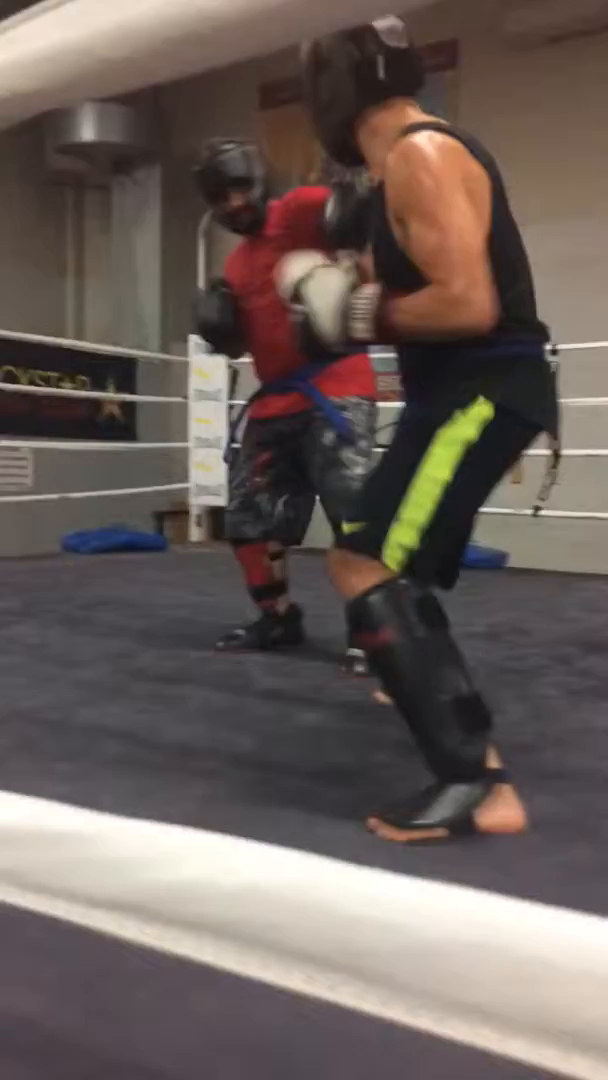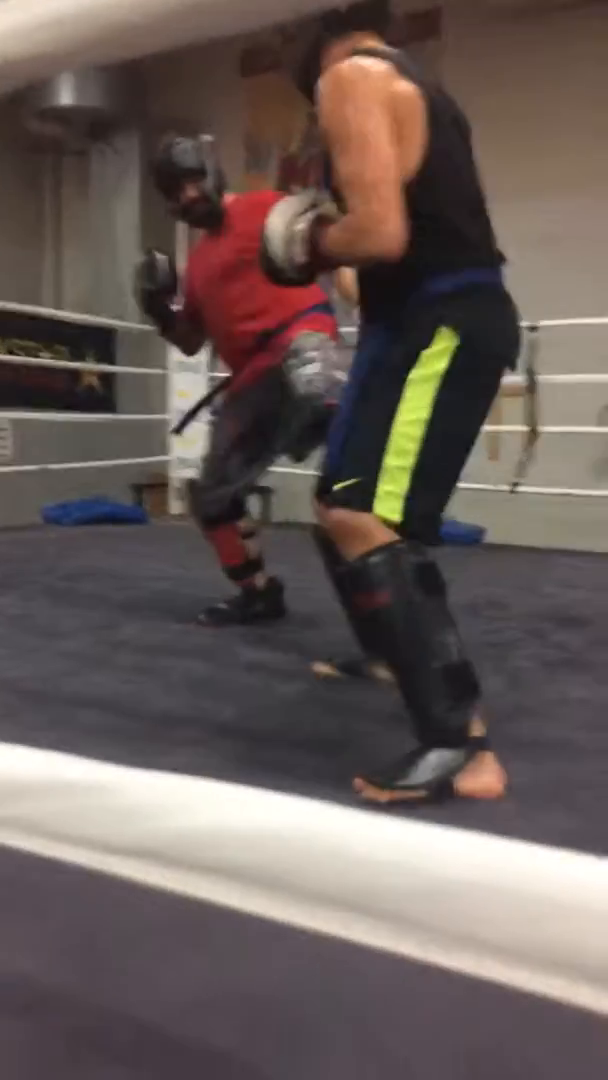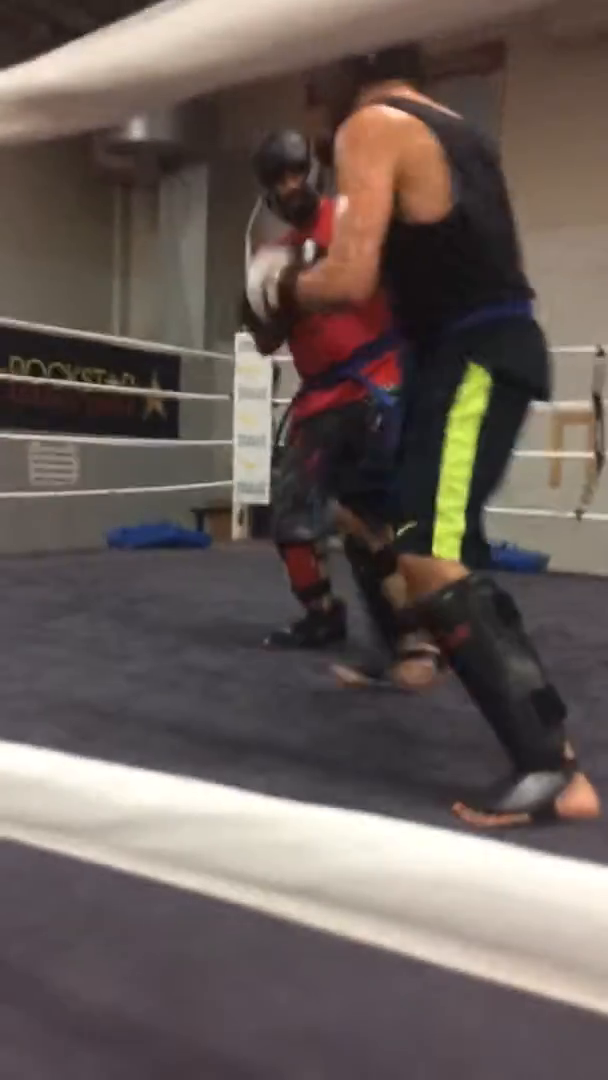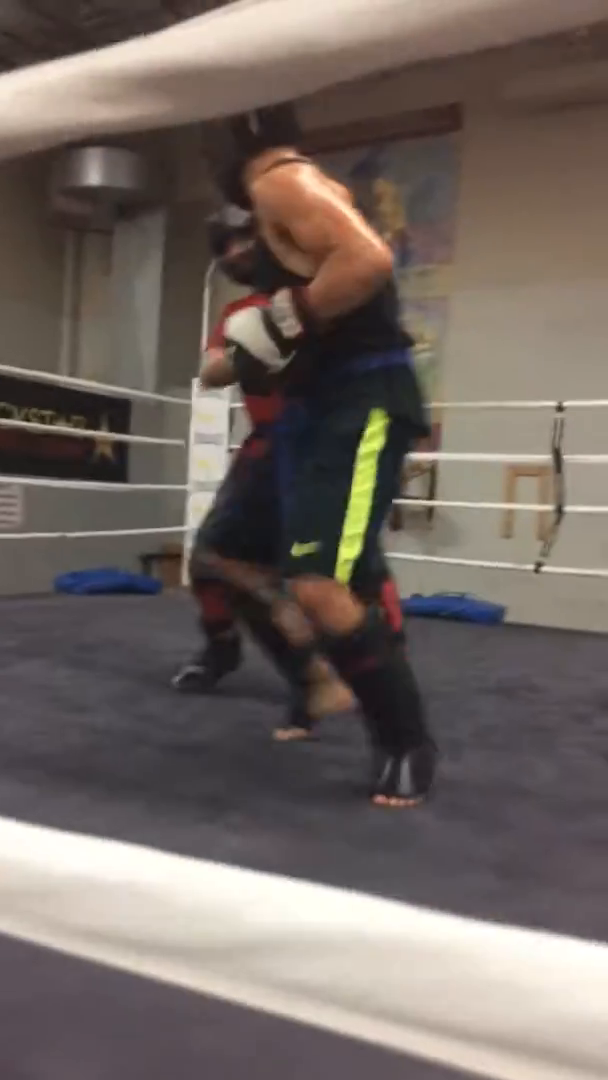
dt=0.3s
person 1, frame 1
left shoulder: (417, 153)
right shoulder: (408, 156)
left elbow: (470, 307)
left wrist: (360, 312)
right wrist: (353, 296)
left hip: (483, 390)
right hip: (461, 388)
left knee: (362, 567)
right knee: (384, 559)
left ankle: (478, 780)
right ankle: (422, 679)
person 1, frame 2
left shoulder: (350, 77)
right shoulder: (410, 83)
left elbow: (380, 235)
left wrist: (306, 242)
right wrist: (331, 219)
left hip: (443, 326)
right hip: (422, 324)
left knee: (358, 524)
right knee: (346, 509)
left ankle: (460, 744)
right ankle: (392, 648)
person 1, frame 3
left shoulder: (378, 127)
right shoulder: (451, 127)
left elbow: (348, 279)
left wrist: (285, 285)
left hip: (476, 362)
right hip: (474, 355)
left knee: (432, 561)
right knee: (393, 531)
person 1, frame 4
left shoulder: (280, 182)
right shoulder: (295, 190)
left elbow: (370, 260)
left wrist: (291, 319)
left hip: (362, 402)
right hip: (324, 400)
left knee: (318, 588)
right knee: (236, 559)
left ankle: (407, 746)
person 2, frame 1
left shoulder: (297, 209)
right shoulder: (235, 264)
left elbow: (340, 206)
right elbow: (237, 345)
left wrist: (347, 206)
right wrist: (216, 327)
left hip: (332, 383)
right hip: (277, 400)
left knee: (353, 504)
right knee: (249, 518)
right ankle: (279, 618)
person 2, frame 2
left shoulder: (264, 208)
right shoulder: (195, 261)
right elbow: (190, 341)
right wrist: (160, 311)
left hip: (301, 334)
right hip: (251, 378)
left knee: (315, 404)
right knee: (213, 494)
right ankle: (258, 592)
person 2, frame 3
right shoulder: (279, 250)
right elbow: (266, 345)
left hip: (380, 377)
right hip: (319, 396)
left knee: (394, 495)
right knee: (292, 518)
right ankle: (322, 615)
person 2, frame 4
right shoulder: (236, 315)
right elbow: (211, 372)
right wrist: (244, 363)
right hip: (266, 448)
right knee: (213, 556)
right ankle: (220, 650)
